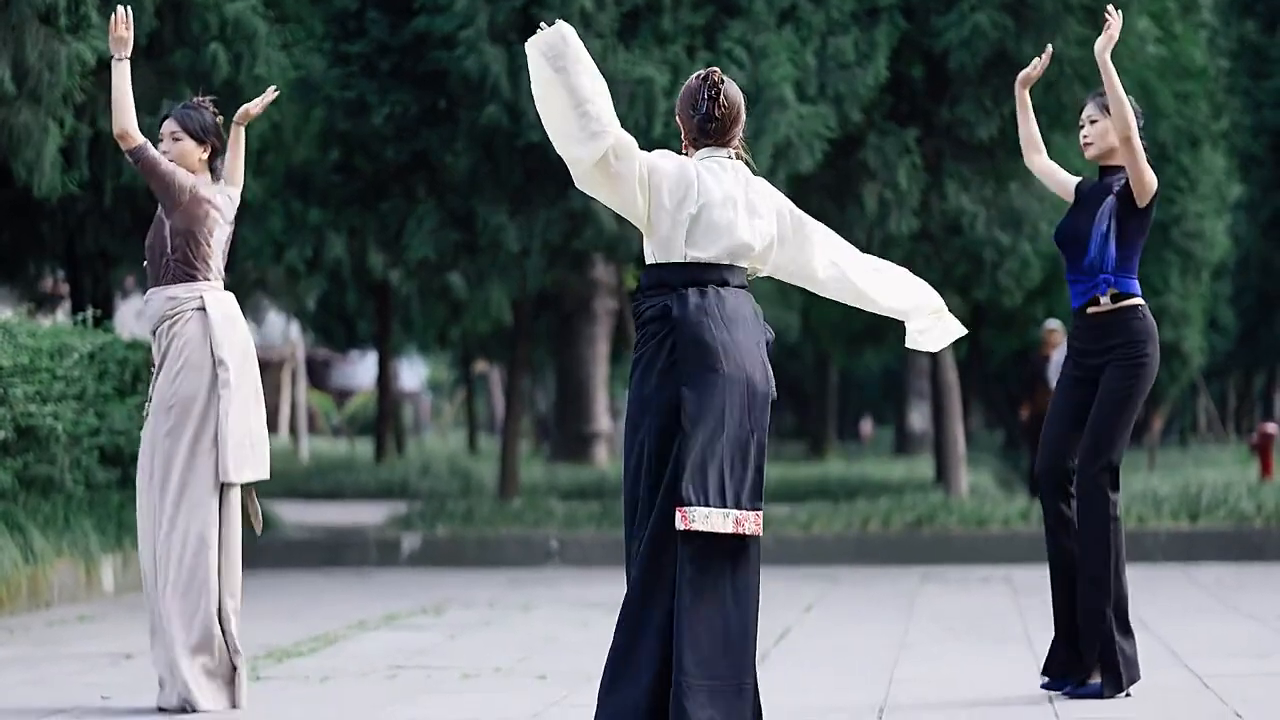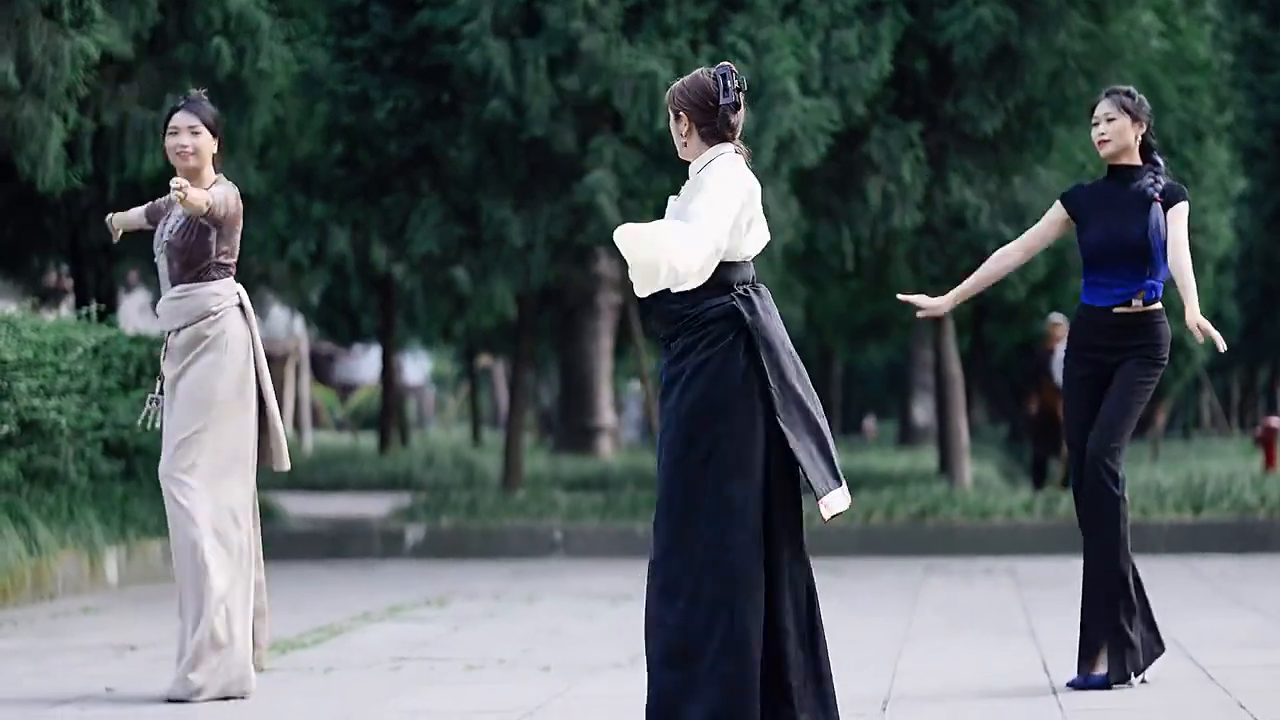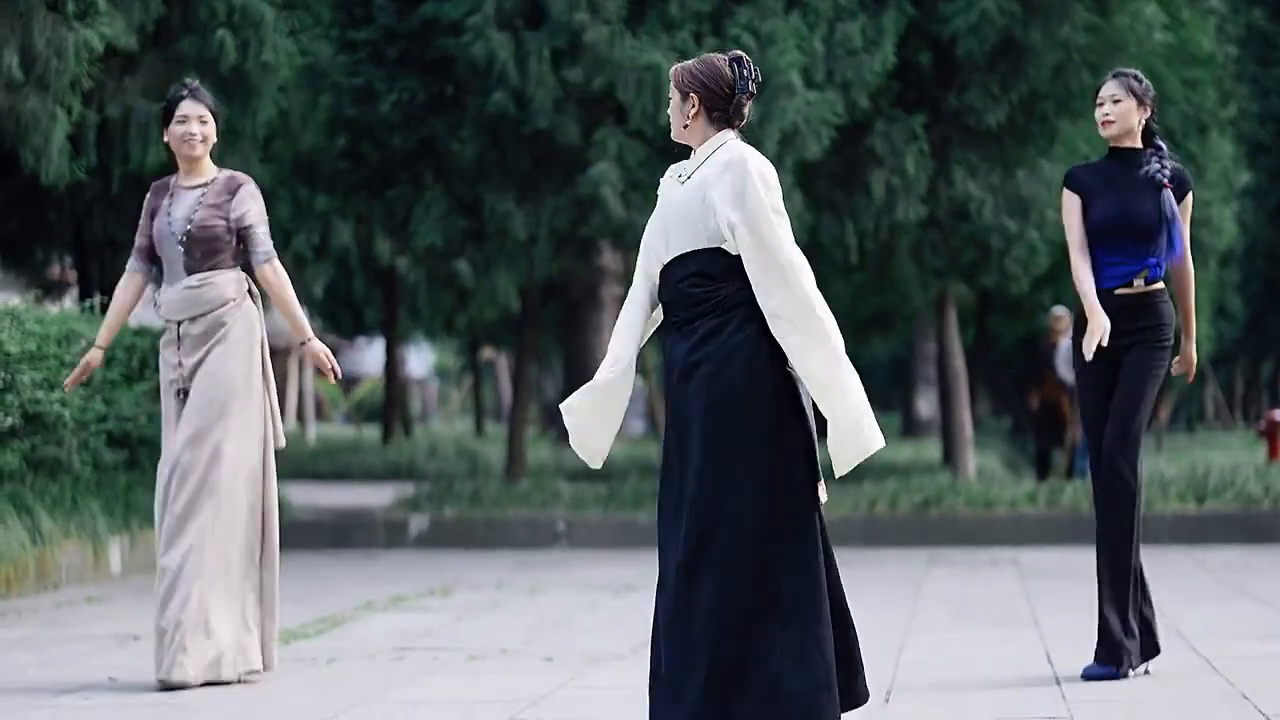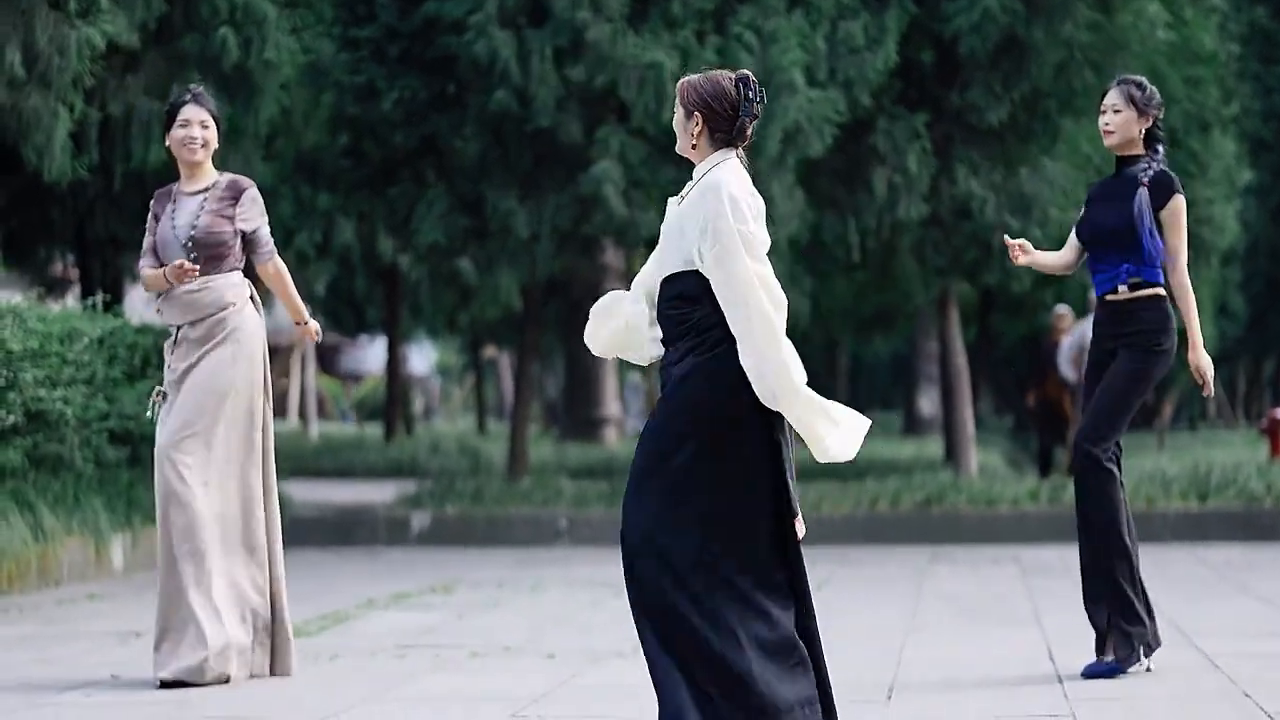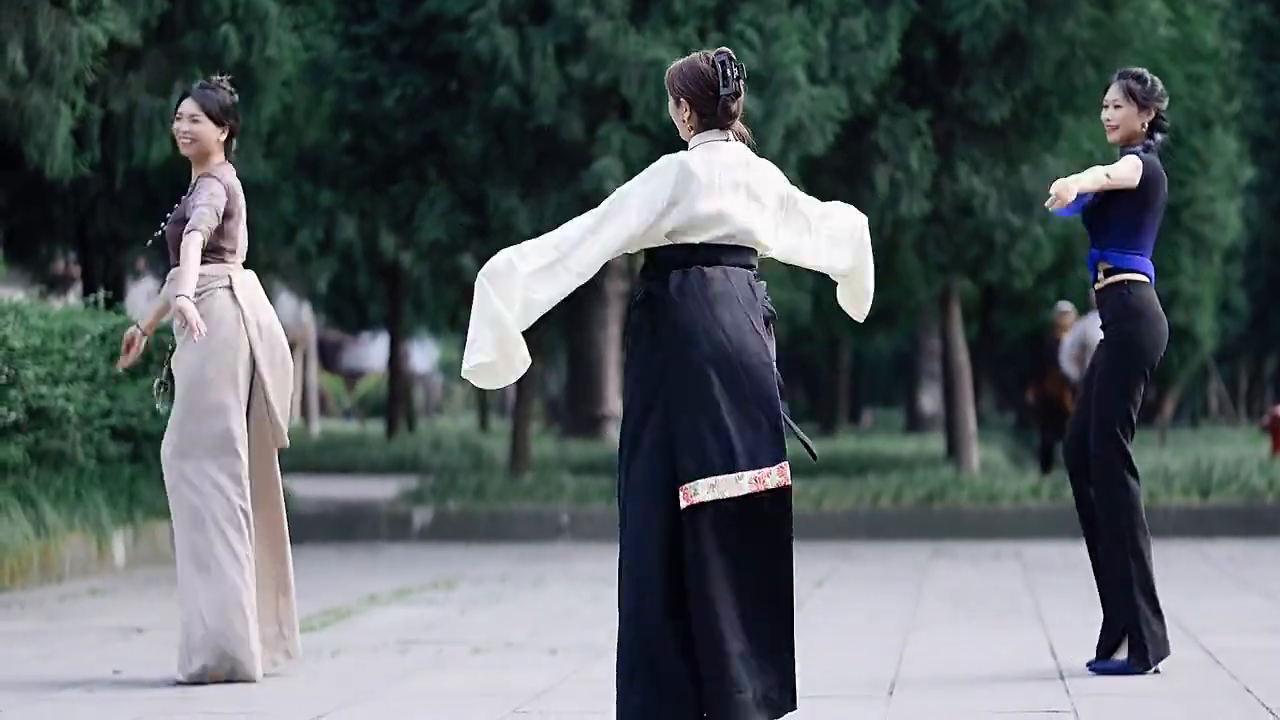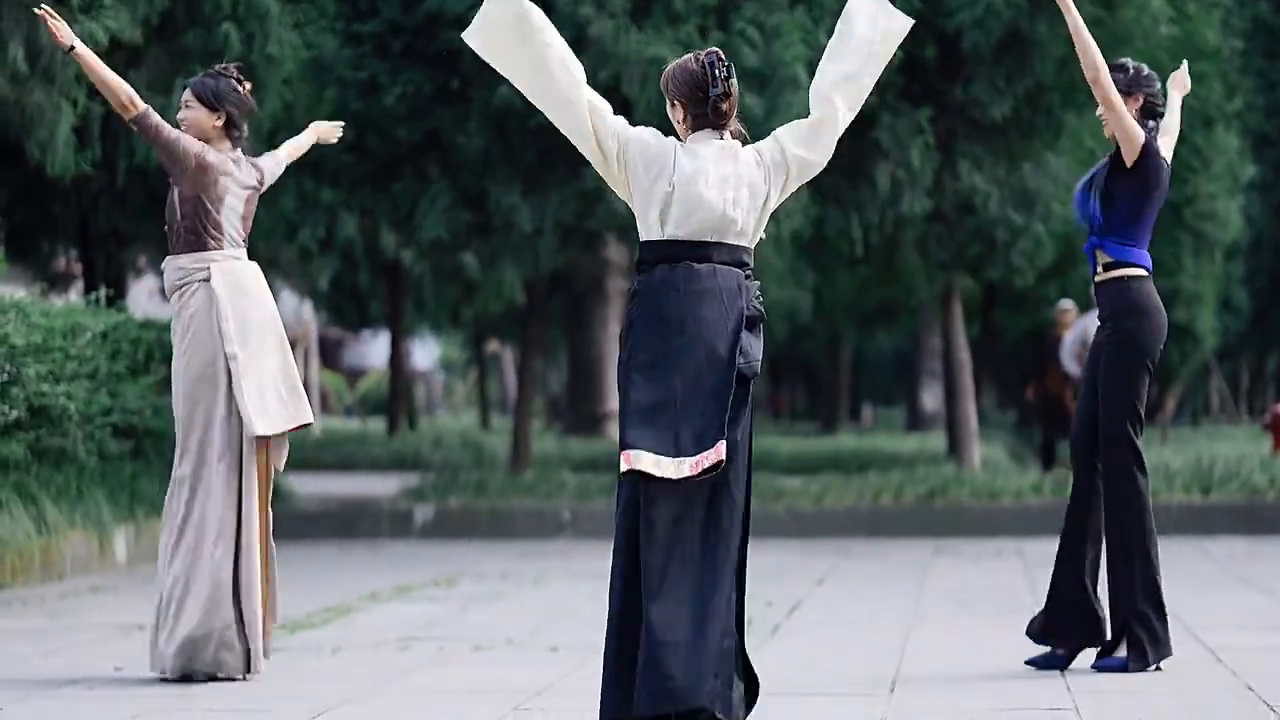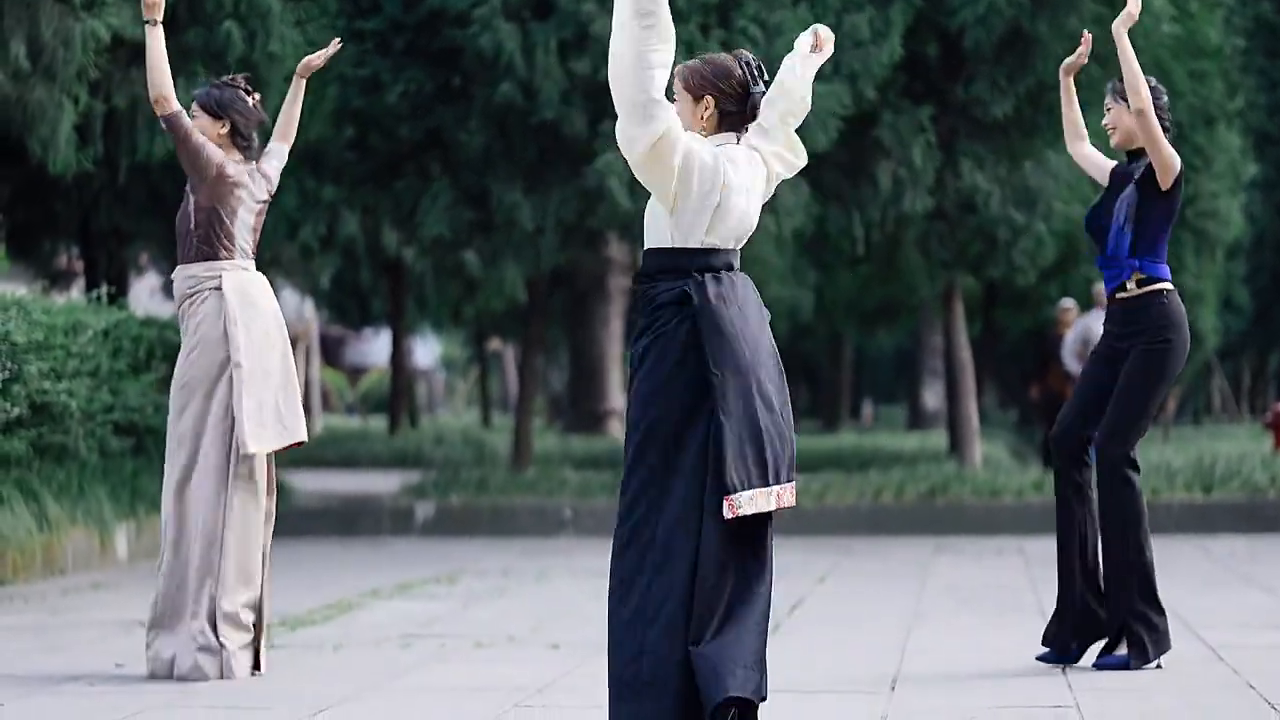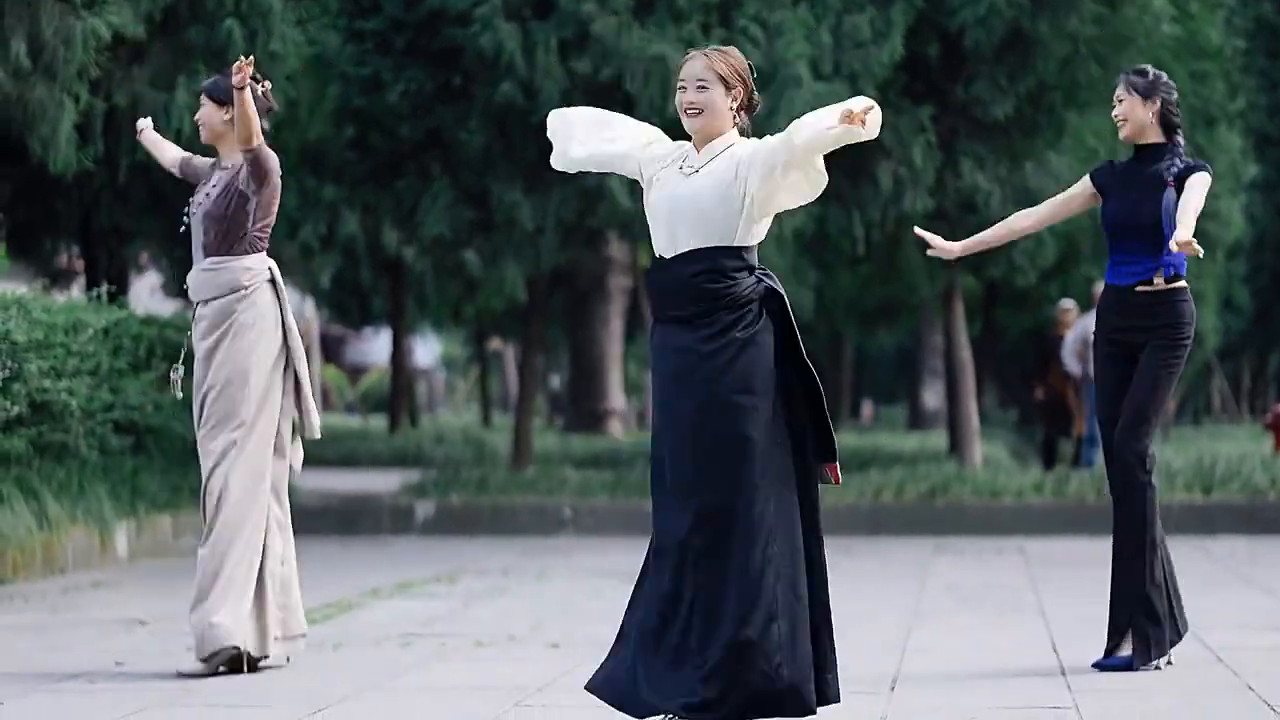
dt=0.3s
person 1, frame 1
left shoulder: (670, 176)
right shoulder: (762, 195)
left elbow: (597, 149)
right elbow: (835, 257)
left wrist: (563, 54)
right wrist: (912, 299)
left hip: (684, 353)
right hip: (738, 355)
left knee: (675, 525)
right knee: (713, 530)
person 1, frame 2
left shoulder: (719, 180)
right shoulder: (724, 181)
left elbow: (688, 248)
left wrist: (648, 244)
right wrist: (649, 243)
left hip: (723, 358)
right hip: (725, 359)
left knee: (713, 531)
right knee: (739, 532)
person 1, frame 3
left shoulder: (743, 171)
right shoulder: (681, 181)
left elbow: (783, 276)
right elbow: (653, 279)
left wrist: (832, 383)
right wrist: (606, 382)
left hip: (739, 357)
right hip: (705, 362)
left knee: (739, 521)
right knee: (708, 525)
person 1, frame 4
left shoulder: (723, 192)
right shoulder: (703, 192)
left elbow: (749, 299)
right elbow: (655, 284)
left wrist: (793, 396)
right wrist: (622, 315)
left hip: (721, 370)
right hip: (704, 373)
left knee: (672, 528)
right knee: (725, 537)
person 1, frame 5
left shoulder: (673, 174)
right shoulder: (763, 176)
left elbow: (594, 235)
right elbow: (830, 227)
left wrist: (512, 293)
right wrist: (852, 273)
left hip: (681, 333)
right hip: (744, 332)
left knee: (674, 511)
right knee: (737, 514)
person 1, frame 6
left shoulder: (657, 157)
right shoulder: (767, 160)
left elbow: (574, 99)
right elbow: (830, 108)
left hip: (666, 323)
right hip: (734, 327)
left knee: (663, 502)
right knee: (711, 499)
person 1, frame 7
left shoulder: (691, 158)
right shoulder: (748, 158)
left elbow: (639, 104)
right elbow: (781, 120)
left hip: (687, 333)
right hip: (723, 332)
left knee: (672, 505)
right knee: (718, 508)
person 1, frame 8
left shoulder: (753, 161)
right shoulder: (669, 158)
left elbow: (797, 143)
right elbow: (619, 134)
left wrist: (843, 117)
right wrist: (569, 124)
left hip: (736, 337)
right hip: (686, 339)
left knee: (721, 497)
right knee: (691, 498)
person 2, frame 1
left shoulder: (183, 193)
right shoulder: (218, 195)
left elbow: (125, 134)
right wrist: (243, 121)
left hip: (191, 341)
right hip: (210, 340)
left knee: (187, 492)
right knee: (199, 489)
left ankle: (202, 673)
right ankle: (214, 662)
person 2, frame 2
left shoulder: (224, 195)
right shoulder: (182, 200)
left elbow: (198, 201)
right elbow: (157, 210)
left wrist: (183, 194)
right wrist: (129, 216)
left hip: (218, 342)
right hip: (189, 347)
left knee: (192, 479)
right knee: (204, 486)
left ankle: (216, 658)
right ankle: (222, 648)
person 2, frame 3
left shoulder: (238, 189)
right shoulder: (158, 194)
left elbow: (266, 262)
right elbow: (136, 272)
left wrist: (306, 336)
right wrist: (99, 344)
left hip: (229, 331)
right hip: (181, 340)
left knee: (213, 471)
right knee: (195, 475)
left ankle: (211, 642)
right ankle: (223, 639)
person 2, frame 4
left shoulder: (240, 191)
right shoulder: (163, 202)
left elbow: (266, 259)
right elbow: (147, 275)
left wrist: (301, 316)
right wrist: (169, 275)
left hip: (230, 335)
right hip: (185, 344)
left knee: (184, 462)
right knee: (218, 481)
left ankle: (210, 642)
right ankle: (239, 639)
person 2, frame 5
left shoulder: (213, 181)
right shoulder: (215, 183)
left elbow: (194, 239)
right elbow: (192, 252)
left wrist: (183, 297)
right wrist: (147, 322)
left hip: (221, 322)
right hip: (215, 326)
left knee: (203, 465)
right knee: (233, 474)
left ankle: (229, 641)
right ankle: (255, 633)
person 2, frame 6
left shoulder: (194, 160)
right shoulder: (247, 170)
left elbow: (132, 106)
right elbow: (277, 158)
right wrist: (313, 132)
left hip: (211, 308)
right hip: (241, 304)
left knee: (212, 458)
right knee: (235, 456)
left ankle: (213, 633)
right ankle: (236, 625)
person 2, frame 7
left shoulder: (214, 168)
right shoulder: (258, 175)
left elbow: (163, 103)
right elbow: (282, 137)
right wrist: (301, 78)
left hip: (218, 320)
right hip: (244, 315)
left knee: (209, 469)
right knee: (233, 470)
left ankle: (208, 642)
right ankle: (236, 631)
person 2, frame 8
left shoulder: (262, 167)
right shoulder: (219, 170)
left elbow: (250, 134)
right elbow: (178, 159)
left wrist: (242, 91)
right wrist: (145, 133)
left hip: (248, 317)
right hip: (221, 320)
left knee: (236, 459)
right knee: (232, 463)
left ankle: (235, 626)
right ankle: (249, 626)
person 3, frame 1
left shoulder: (1137, 188)
right shoulder: (1086, 192)
left elbow: (1128, 135)
right elbow: (1037, 163)
left wrist: (1105, 60)
right wrist: (1024, 91)
left hip: (1126, 341)
right hip: (1085, 343)
left knee: (1096, 480)
right knee: (1051, 473)
left ankle: (1109, 655)
right ankle: (1073, 646)
person 3, frame 2
left shoulder: (1167, 193)
right shoulder: (1084, 198)
left elbow: (1179, 258)
right elbow: (1017, 250)
left wrist: (1193, 312)
right wrist: (950, 300)
left hip: (1141, 344)
right hip: (1087, 342)
left knee: (1101, 462)
right knee: (1086, 480)
left ankle: (1112, 644)
right ankle: (1133, 635)
person 3, frame 3
left shoulder: (1172, 178)
right shoulder: (1080, 178)
left elbow: (1182, 263)
right elbow: (1078, 255)
left wrist: (1189, 337)
right wrist: (1094, 312)
left hip: (1149, 323)
right hip: (1097, 325)
left knee: (1120, 453)
right knee: (1102, 461)
left ankle: (1119, 641)
right ankle: (1132, 632)
person 3, frame 4
left shoulder: (1162, 182)
right shoulder: (1099, 192)
left elbow: (1178, 269)
right elbow: (1068, 259)
left wrist: (1196, 342)
right wrist: (1030, 256)
left hip: (1146, 329)
right hip: (1106, 331)
left knee: (1090, 449)
right knee: (1098, 461)
left ankle: (1121, 632)
right ankle: (1132, 627)
person 3, frame 5
left shoulder: (1140, 163)
right shoulder: (1139, 174)
left elbow: (1104, 173)
left wrist: (1077, 182)
left hip: (1132, 321)
right hip: (1125, 325)
left knee: (1108, 457)
right knee: (1082, 452)
left ankle: (1139, 636)
right ankle: (1130, 620)
person 3, frame 6
left shoulder: (1137, 148)
right shoulder: (1151, 157)
left elbow: (1101, 79)
right elbow: (1169, 135)
right wrist: (1176, 94)
left hip: (1129, 312)
right hip: (1122, 317)
left knee: (1117, 454)
right knee: (1089, 452)
left ankle: (1141, 635)
right ankle: (1075, 624)
person 3, frame 7
left shoulder: (1164, 170)
right shoulder: (1123, 177)
left elbow: (1142, 103)
right elbow: (1077, 146)
right wrist: (1068, 77)
left hip: (1155, 327)
right hip: (1118, 329)
left knee: (1112, 453)
right knee: (1068, 443)
left ankle: (1142, 629)
right ankle: (1085, 617)
person 3, frame 8
left shoulder: (1191, 171)
right shoulder: (1111, 176)
left elbow: (1191, 206)
right elbow: (1036, 215)
left wrist: (1183, 234)
right wrist: (963, 246)
left hip: (1166, 322)
right hip: (1114, 322)
left knee: (1131, 449)
right knee: (1118, 458)
left ankle: (1142, 630)
right ankle: (1158, 615)
